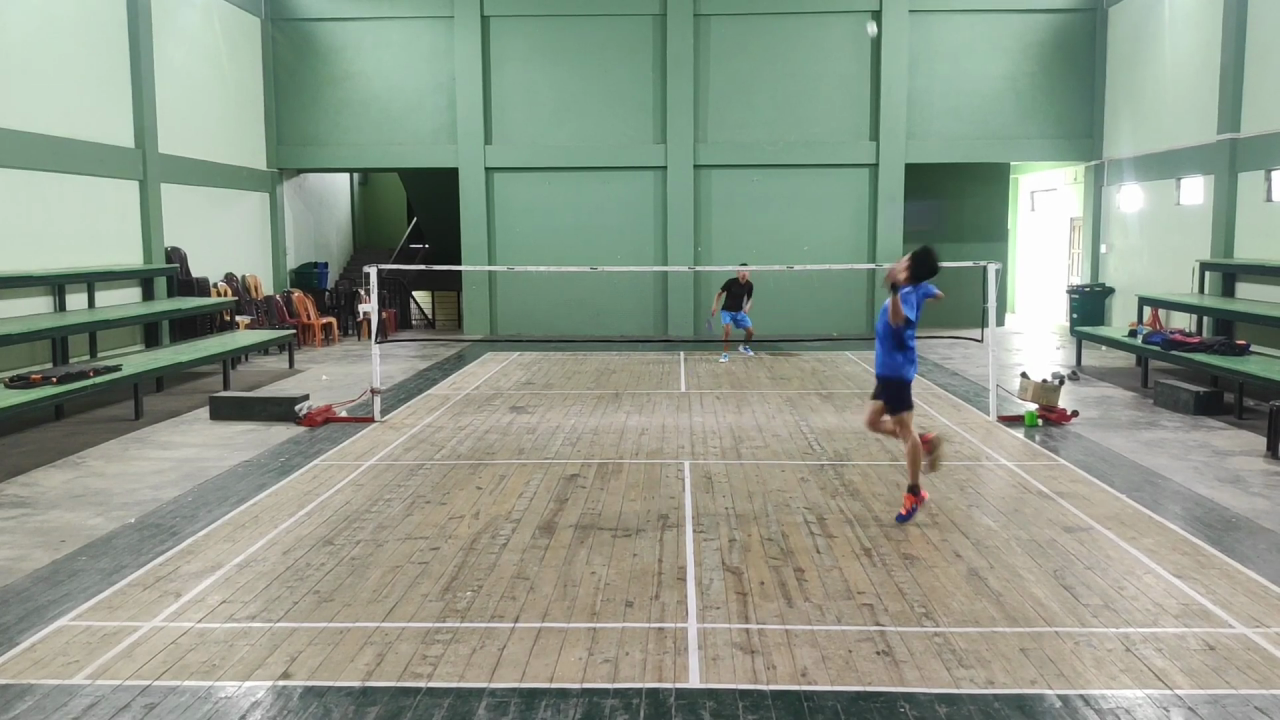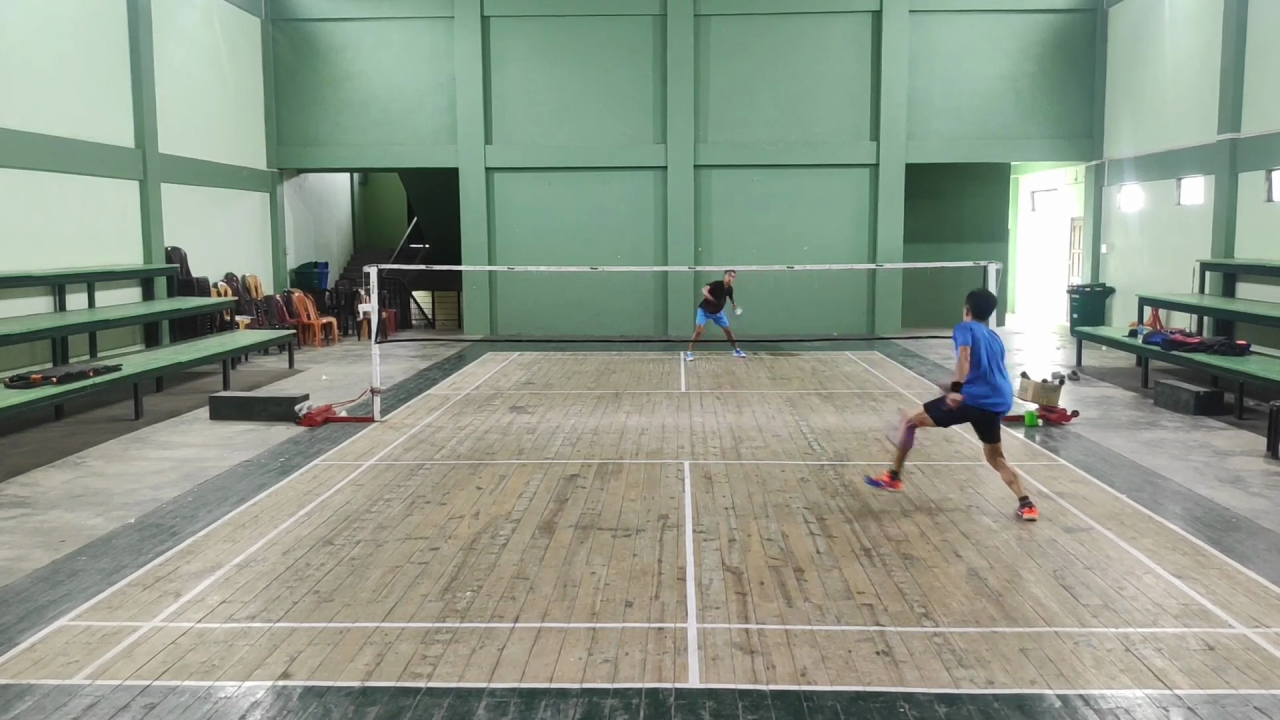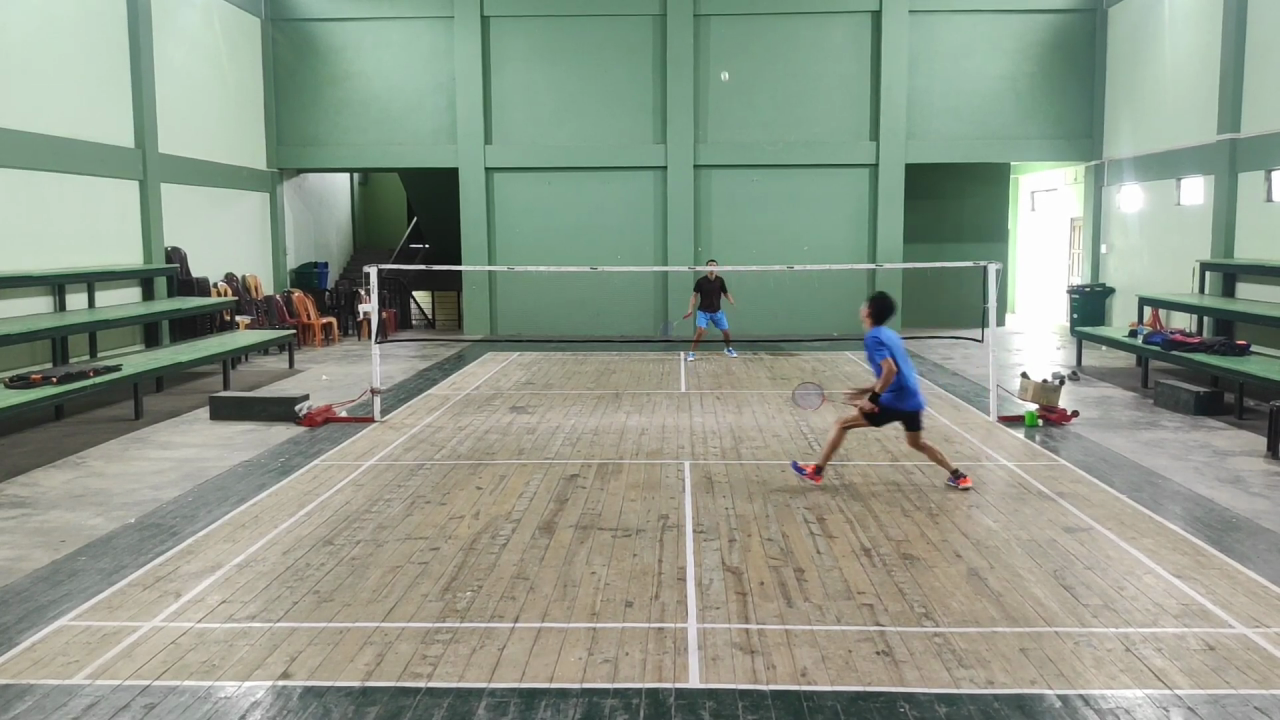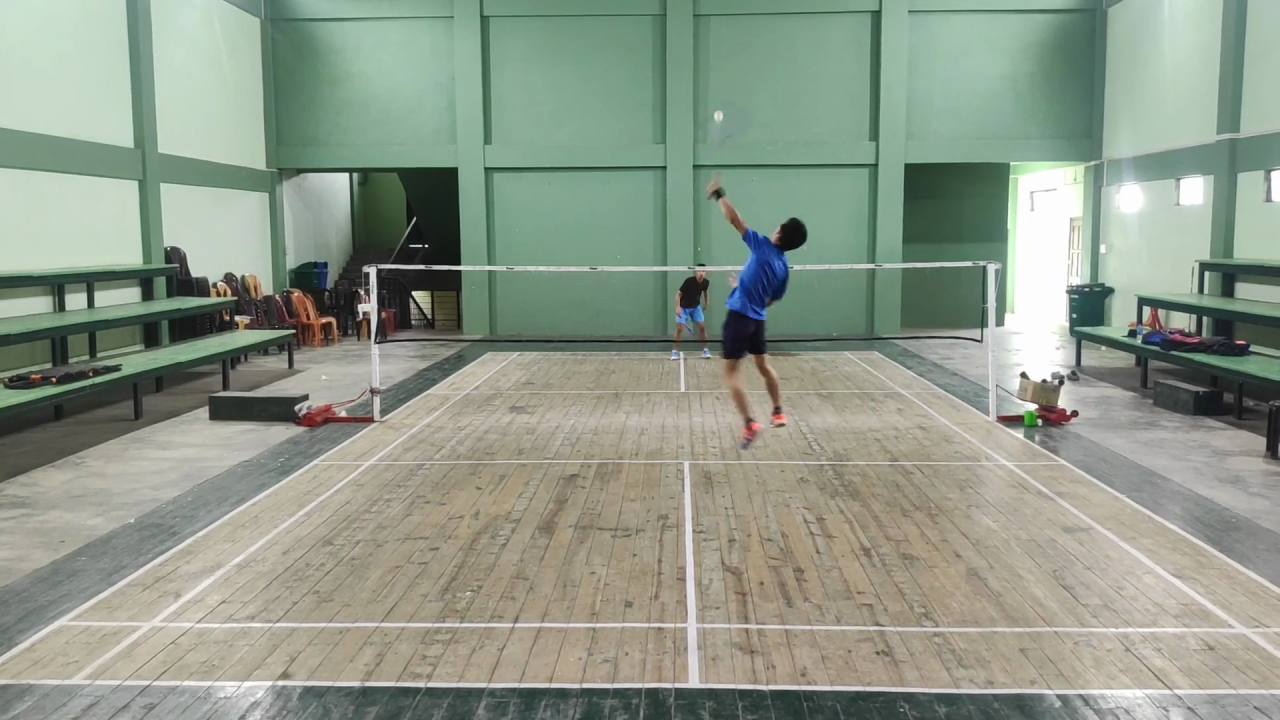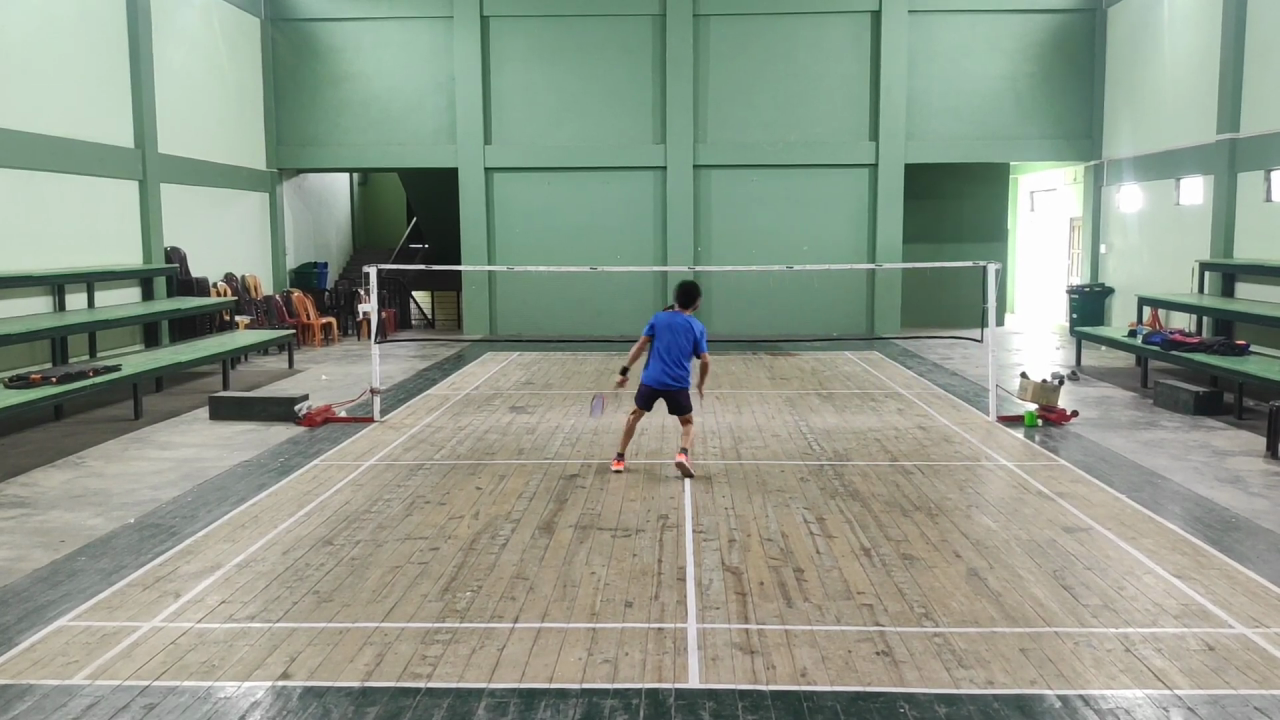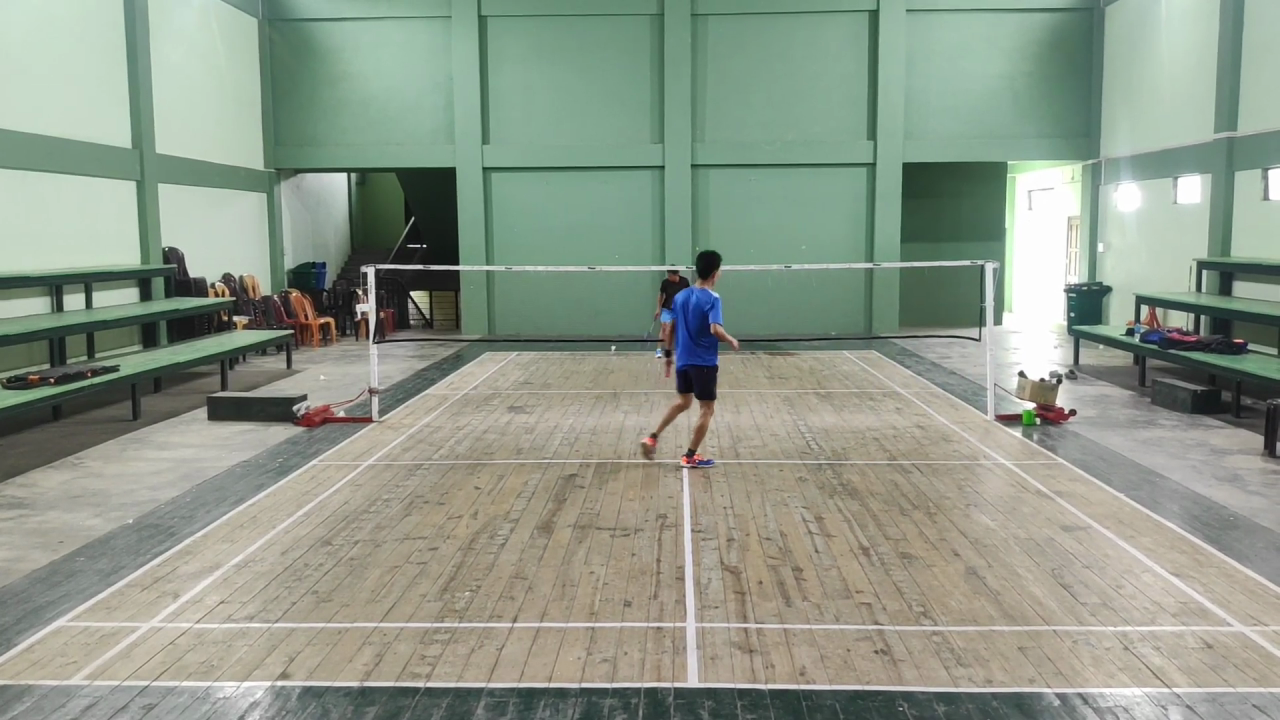
dt=0.5s
person 1, frame 1
left shoulder: (906, 296)
right shoulder: (920, 289)
left elbow: (897, 321)
right elbow: (936, 294)
left wrist: (894, 291)
left hip: (893, 371)
right hip: (902, 371)
left knee: (904, 432)
right knee: (872, 421)
left ankle: (914, 493)
right ankle: (925, 440)
person 1, frame 2
left shoulder: (966, 329)
right shoulder: (995, 339)
left elbow: (965, 357)
left wrist: (957, 388)
left hip: (970, 399)
right hip: (996, 405)
left knee: (910, 421)
right knee: (996, 458)
left ankle: (893, 477)
right ankle: (1026, 504)
person 1, frame 3
left shoulder: (875, 339)
right shoulder: (891, 335)
left elbow: (890, 370)
left wrist: (873, 398)
right wrist: (867, 391)
left hip: (899, 402)
right hip: (914, 401)
left knee: (842, 425)
right knee: (916, 442)
left ankle: (816, 471)
right ankle: (958, 475)
person 1, frame 4
left shoulder: (765, 248)
right shoulder: (783, 269)
left elbow: (736, 221)
left wrist: (719, 195)
left hip: (740, 316)
right hip: (757, 318)
left knee: (731, 374)
right knee: (763, 366)
left ankle: (749, 424)
right ankle: (778, 412)
person 1, frame 5
left shoulder: (659, 319)
right shoulder: (698, 328)
left elbow: (640, 346)
right elbow: (705, 361)
left wrist: (624, 372)
right wrist: (701, 384)
left hip: (651, 380)
right hip: (678, 384)
left knee: (636, 415)
right knee: (687, 424)
left ankle: (619, 459)
right ankle: (682, 454)
person 1, frame 6
left shoulder: (680, 296)
right shoulder: (712, 299)
left elbow: (670, 329)
right elbow: (715, 330)
left wrist: (668, 354)
right wrist: (731, 341)
left hip: (683, 361)
right hip: (704, 363)
left knee: (682, 402)
right knee: (707, 410)
left ankle: (652, 438)
right ankle: (690, 456)
